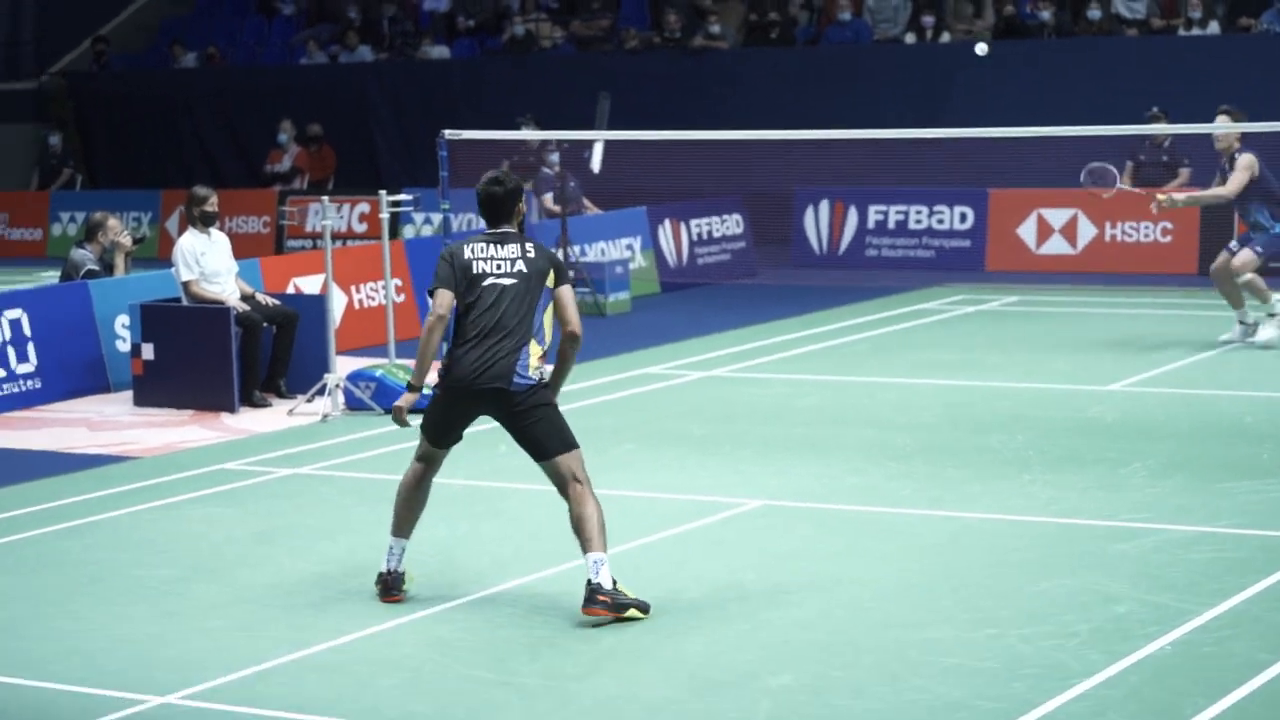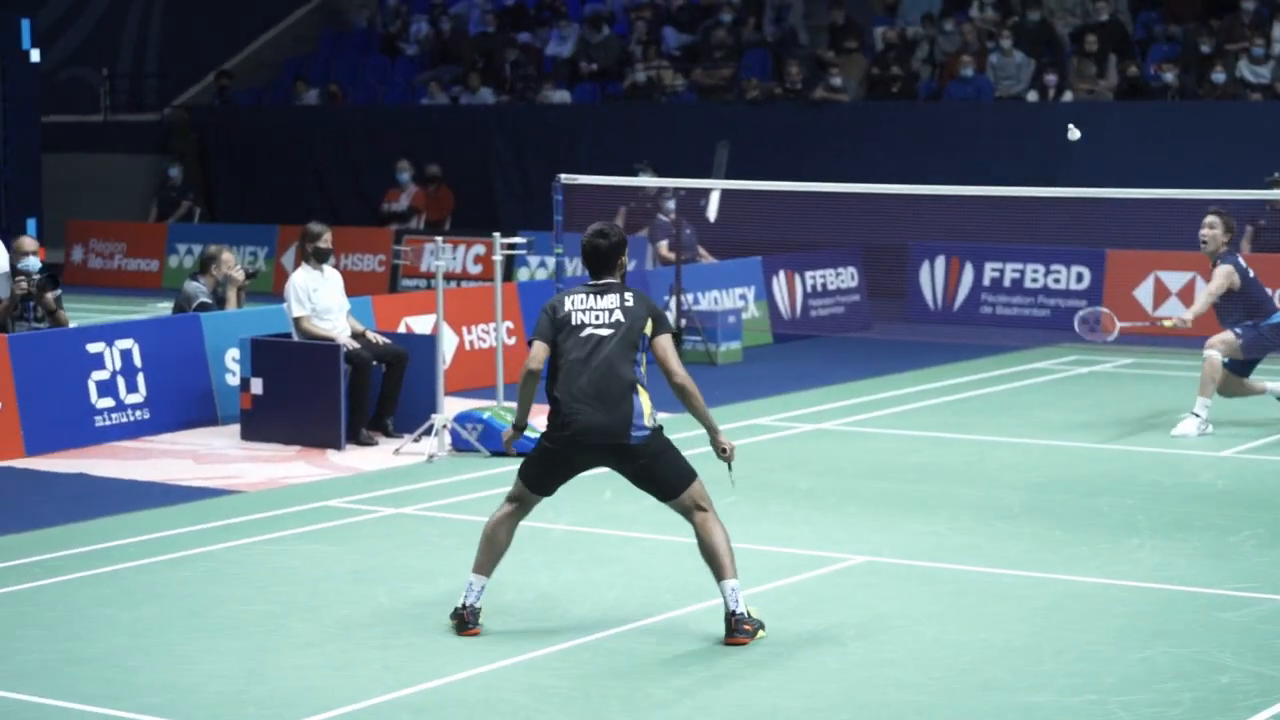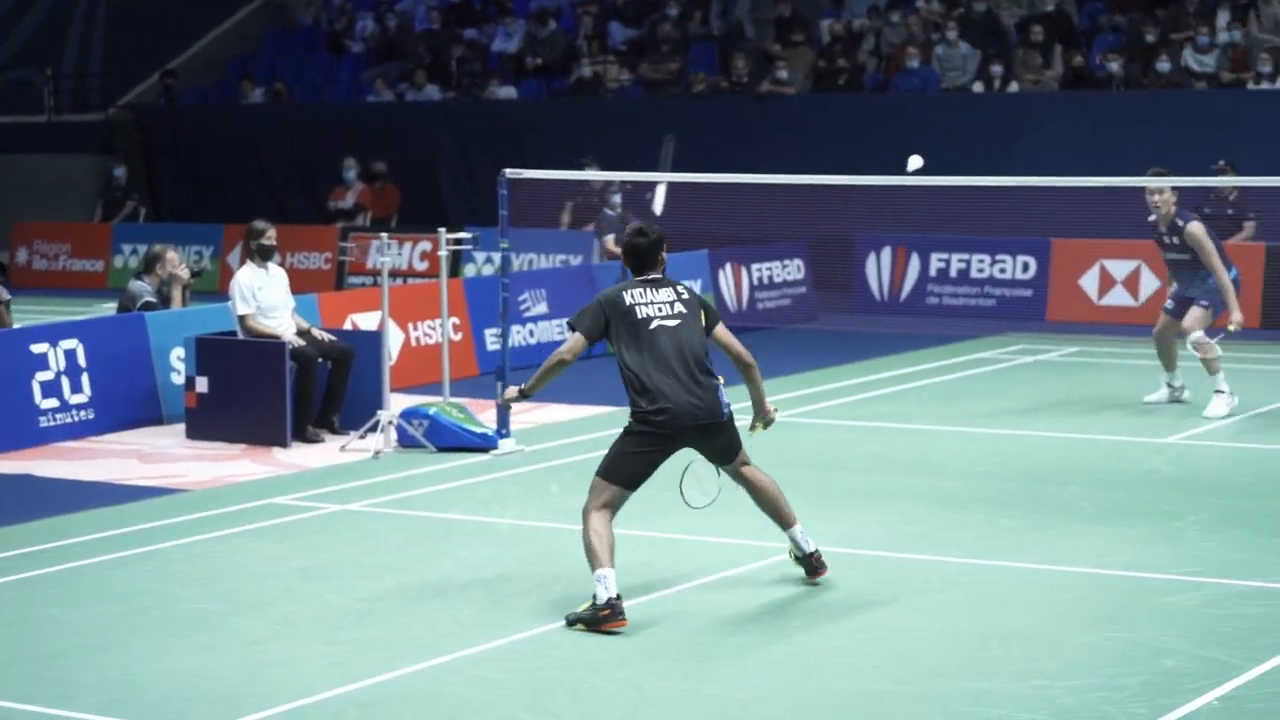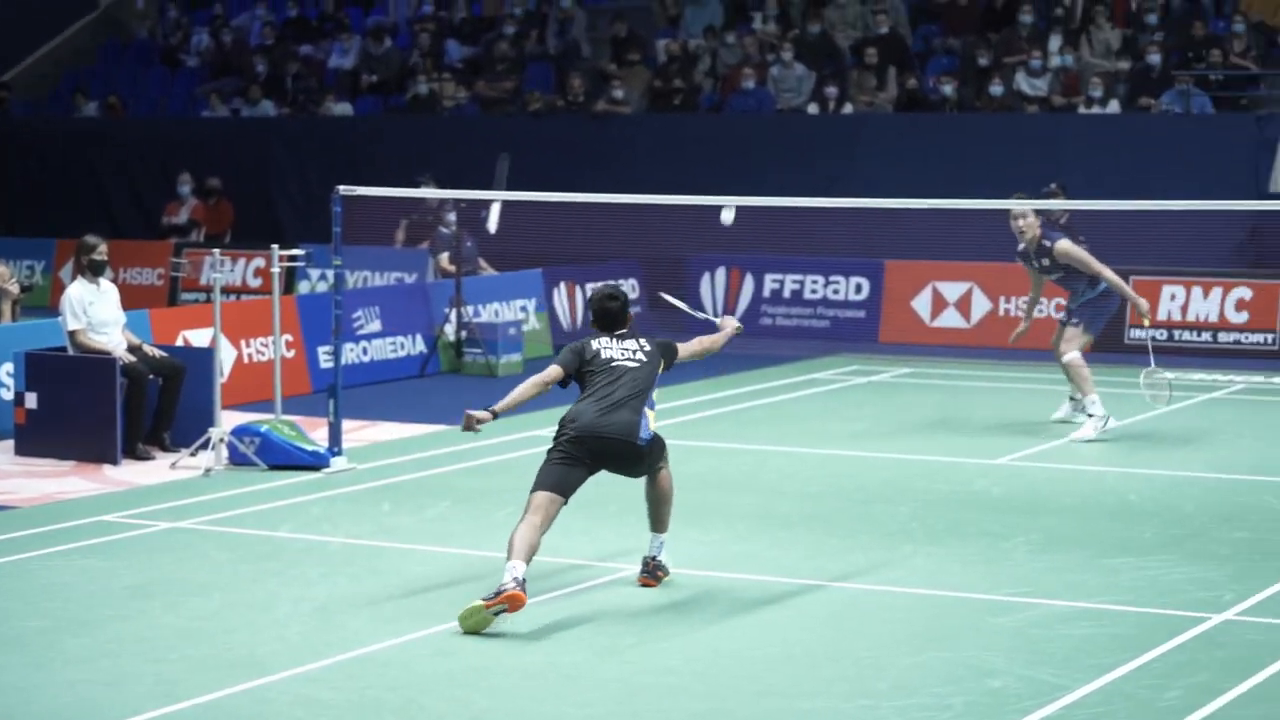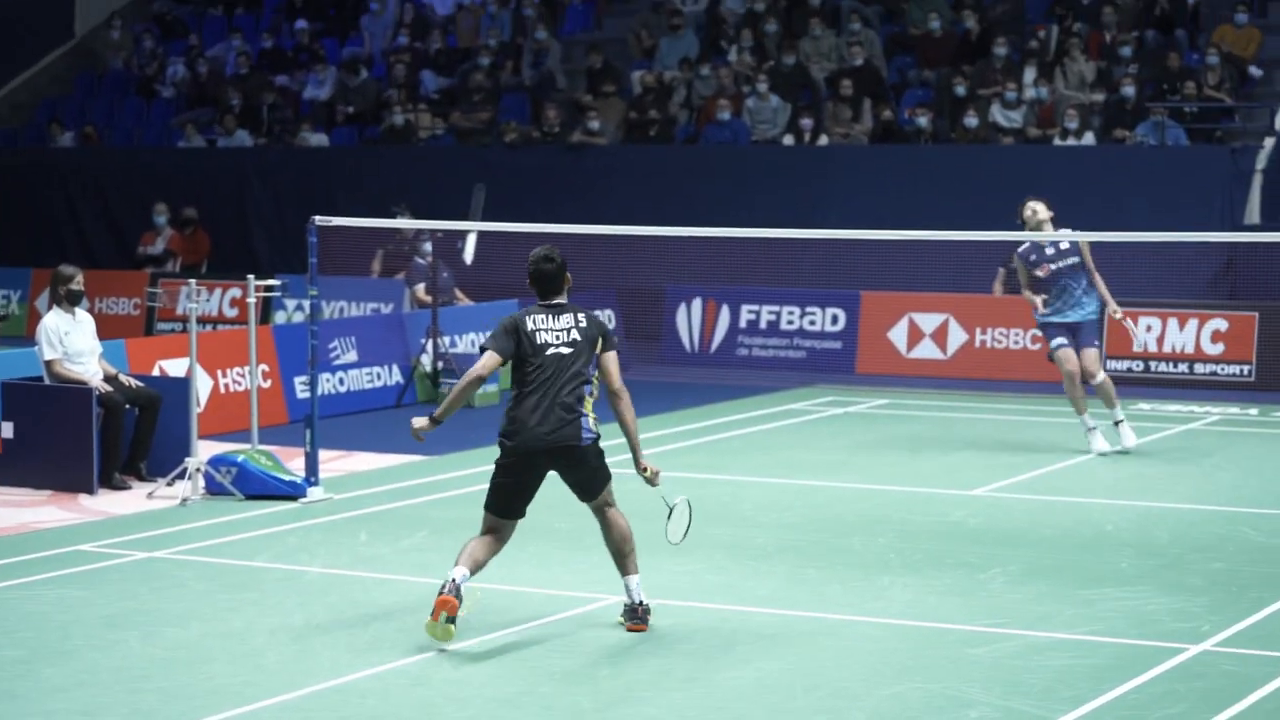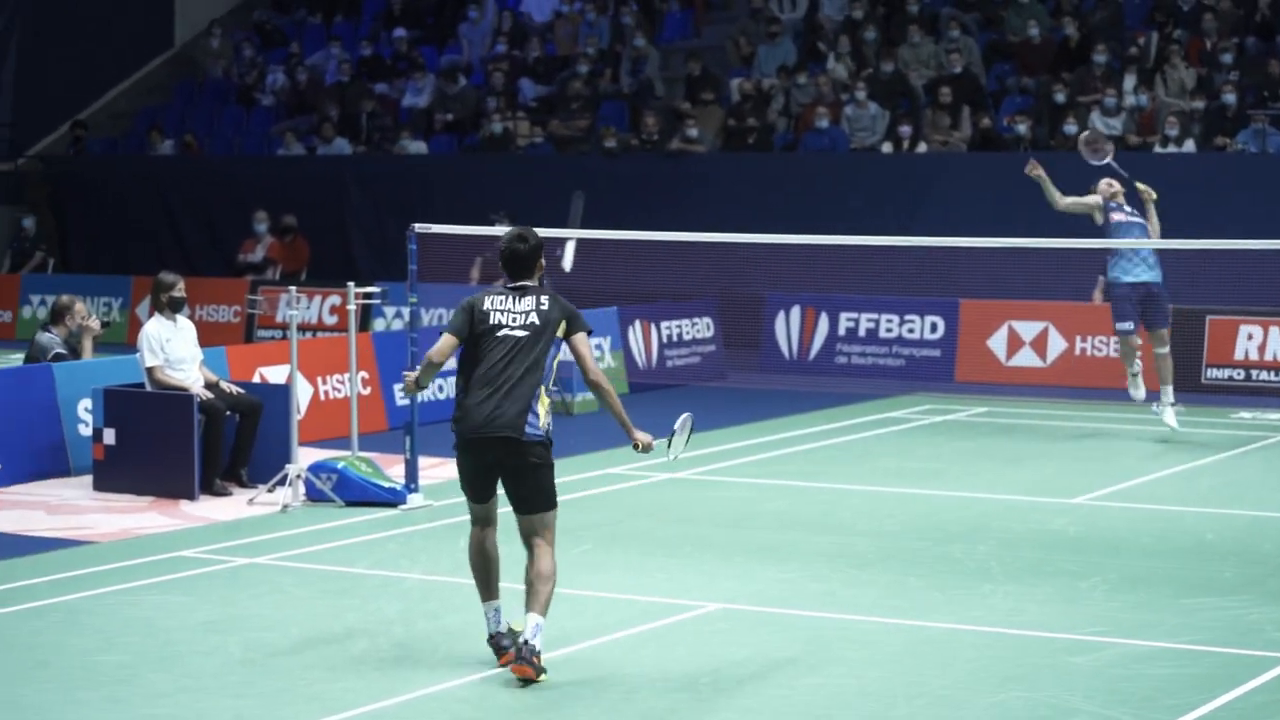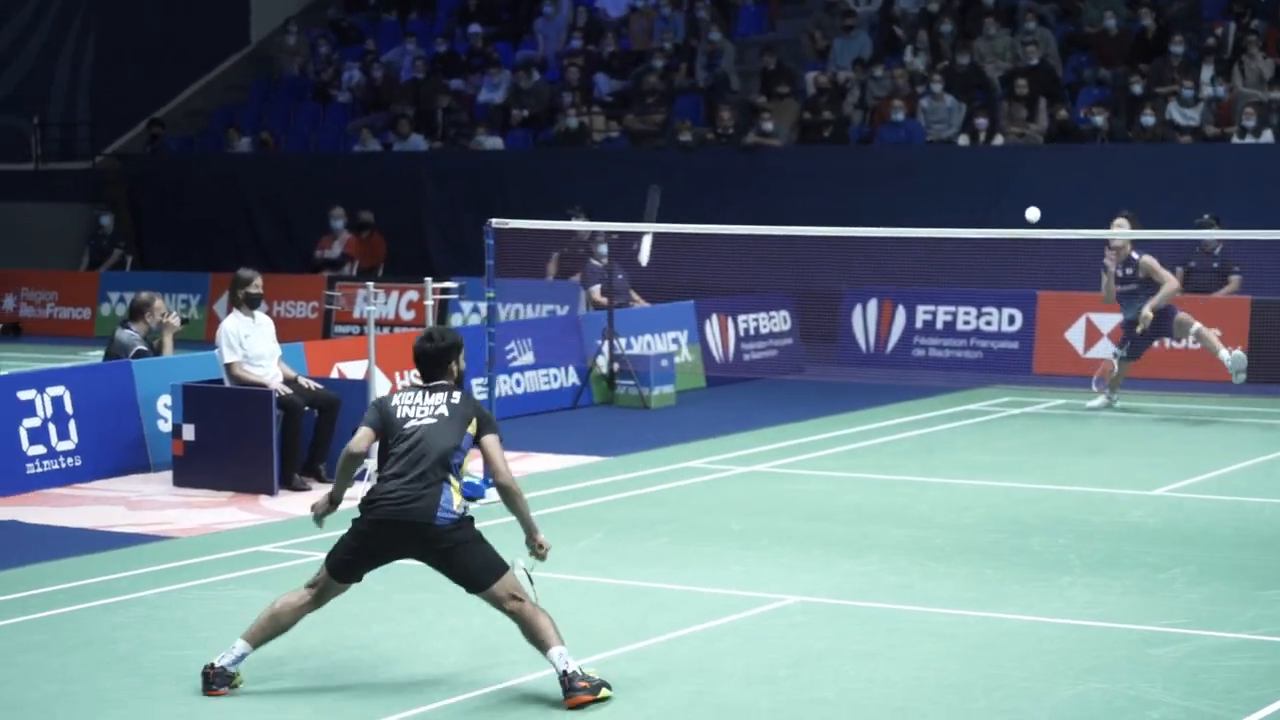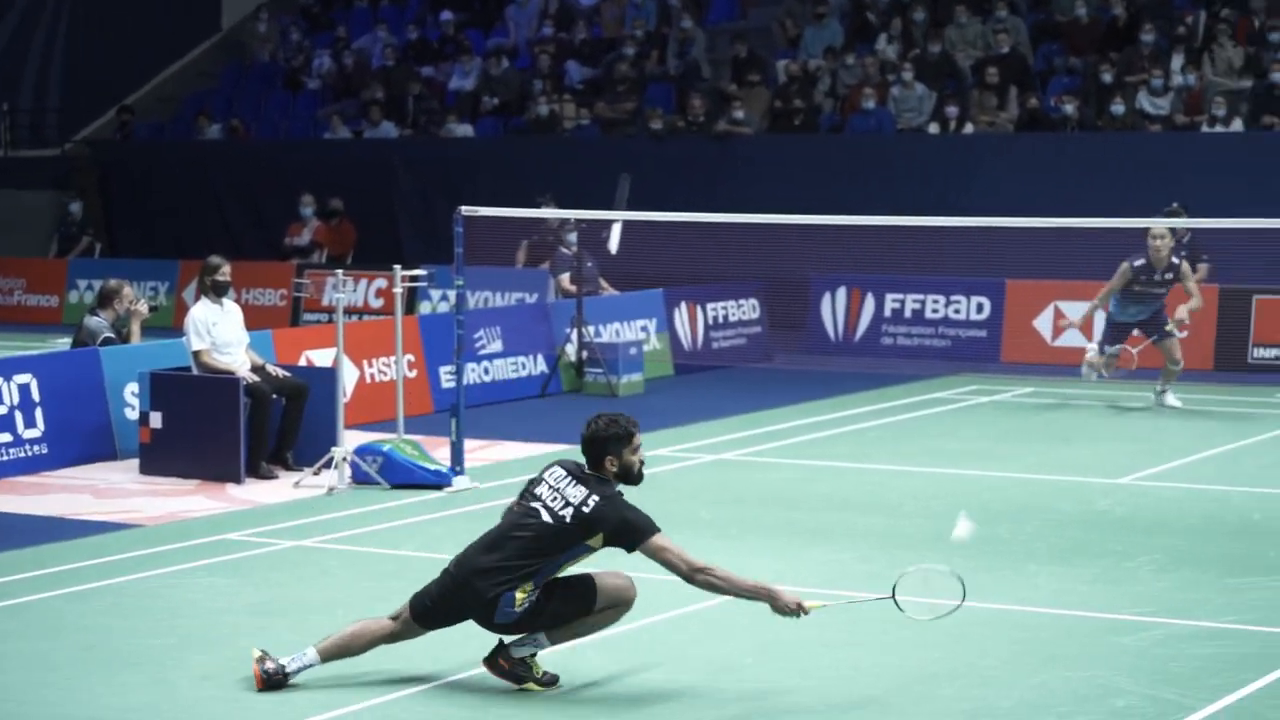
dt=0.4s
person 1, frame 1
left shoulder: (455, 254)
right shoulder: (546, 257)
left elbow: (439, 315)
right elbow: (572, 331)
left wrist: (414, 388)
right wrist: (552, 387)
left hip: (461, 379)
right hip: (520, 382)
left knee: (424, 464)
right knee: (576, 484)
left ankle: (392, 572)
right ankle: (601, 585)
person 1, frame 2
left shoulder: (557, 305)
right shoulder: (644, 306)
left elbow: (533, 367)
right elbow: (678, 377)
left wrist: (518, 425)
right wrist: (715, 434)
left hip: (569, 431)
right hip: (630, 431)
left knee: (515, 504)
right knee: (700, 511)
left ankle: (468, 608)
right ankle: (737, 616)
person 1, frame 3
left shoulder: (609, 301)
right shoulder: (691, 297)
left elbow: (565, 356)
right elbow: (744, 360)
left wrist: (523, 391)
right wrist: (761, 407)
left hip: (657, 419)
right hip: (710, 412)
left knee: (598, 509)
right knee: (743, 468)
left ankle: (607, 601)
right ankle: (806, 552)
person 1, frame 4
left shoulder: (582, 347)
right shoulder: (654, 347)
left elbow: (544, 379)
right elbow: (709, 345)
left wrist: (492, 413)
right wrist: (728, 328)
left hip: (579, 435)
right hip: (632, 440)
left knee: (533, 517)
right knee: (658, 463)
left ankle: (512, 585)
right ankle: (654, 560)
person 1, frame 5
left shoulder: (516, 324)
right shoulder: (594, 326)
left elbow: (478, 374)
right elbow: (617, 391)
left wrist: (434, 420)
right wrist: (639, 457)
left hip: (521, 442)
right hip: (575, 438)
left knee: (494, 536)
right knee: (606, 507)
left ankle: (452, 587)
right ankle: (635, 604)
person 1, frame 6
left shoulder: (477, 303)
right shoulder: (560, 309)
left elbow: (435, 358)
right elbow: (594, 377)
left wrist: (417, 382)
right wrist: (631, 430)
left hip: (472, 433)
right hip: (525, 434)
left knee: (483, 525)
right knee: (539, 541)
left ankle: (497, 633)
right ankle: (529, 645)
person 1, frame 7
left shoulder: (389, 402)
right shoulder: (471, 408)
left elbow: (354, 450)
right elbow: (503, 480)
left wrist: (333, 497)
right wrist: (533, 535)
left hip: (381, 517)
right hip: (439, 523)
left knee: (315, 593)
right knee: (516, 601)
left ankle: (225, 667)
right ankle: (571, 677)
person 1, frame 8
left shoulder: (557, 469)
right shoulder: (615, 510)
right elbow: (693, 571)
right wrist: (771, 595)
left hip: (465, 573)
right hip: (499, 600)
left knee: (400, 624)
right knee: (622, 592)
left ankle: (284, 665)
right ankle: (515, 653)
person 2, frame 1
left shoulder: (1246, 159)
right shoulder: (1226, 163)
left elbow: (1228, 193)
right elbow: (1213, 194)
left wrist: (1186, 196)
right wrist: (1177, 200)
right hip: (1259, 230)
left knee: (1239, 269)
right knee: (1217, 272)
right ankle: (1246, 323)
person 2, frame 2
left shoulder: (1225, 269)
right shoulder: (1227, 259)
left elbow: (1210, 293)
left wrist: (1190, 314)
right hip: (1254, 325)
left knee: (1212, 346)
right knee: (1225, 387)
left ankle: (1200, 417)
person 2, frame 3
left shoulder: (1190, 228)
right shoulder: (1154, 223)
left elbow: (1219, 269)
left wrist: (1234, 309)
right wrist: (1171, 286)
left hip: (1216, 283)
right hip: (1188, 286)
left knee: (1192, 326)
right knee: (1161, 333)
left ankle: (1224, 392)
right ankle: (1174, 387)
person 2, frame 4
left shoulder: (1059, 247)
right shoulder: (1025, 253)
left elbow: (1100, 270)
right elbow: (1037, 286)
left wrist: (1134, 298)
right wrist: (1026, 320)
left hip: (1100, 295)
right hip: (1083, 298)
left knee: (1067, 348)
right knee: (1061, 347)
left ankle: (1096, 415)
right ankle: (1076, 401)
person 2, frame 5
left shoulder: (1074, 240)
right shoulder: (1023, 253)
left elbow: (1092, 272)
right elbow: (1025, 290)
left wrist: (1109, 301)
right wrist: (1034, 299)
left hip: (1086, 316)
right hip: (1052, 321)
left knee: (1091, 370)
right knee: (1070, 370)
left ankle: (1119, 421)
right ankle: (1091, 429)
person 2, frame 6
left shoulder: (1137, 212)
right shoulder: (1100, 204)
left elbow: (1155, 238)
right elbow: (1061, 204)
left wrist: (1150, 203)
right wrist: (1044, 179)
left hip: (1152, 281)
right hip: (1122, 281)
left knee: (1162, 341)
right knee: (1130, 342)
left ankle: (1167, 401)
right ankle: (1134, 372)
person 2, frame 7
left shoulder: (1143, 261)
right shoulder: (1108, 264)
left elbow: (1173, 285)
right elbow: (1107, 298)
left wrist: (1148, 307)
right wrist: (1110, 273)
left hip: (1162, 313)
right hip: (1135, 323)
left knee: (1185, 322)
right knee: (1117, 368)
left ankle: (1229, 361)
right ankle: (1110, 395)
person 2, frame 8
left shoulder: (1180, 266)
right shoulder: (1133, 266)
left elbow: (1197, 299)
right elbow: (1107, 292)
left wrist: (1185, 308)
right wrist: (1083, 318)
left hip: (1152, 312)
right hip: (1121, 315)
left knee: (1175, 359)
right knee: (1102, 366)
left ankle: (1163, 390)
right ankle: (1093, 353)
person 3, frame 1
left shoulder: (221, 237)
right shoulder: (186, 244)
right elbow: (192, 290)
left wrist: (254, 293)
right wrist: (225, 299)
left hip: (236, 301)
right hip: (210, 307)
left knee: (288, 315)
right knee: (254, 321)
left ankle: (274, 379)
right ankle: (249, 390)
person 3, frame 2
left shoulder: (334, 274)
right shoulder: (299, 280)
right elbow: (303, 326)
left wrist: (365, 331)
right wrist: (335, 336)
left hip: (346, 338)
right hip: (320, 343)
left knee: (398, 354)
right knee: (363, 359)
left ankle: (382, 418)
right ankle: (357, 428)
person 3, frame 3
left shoulder: (279, 272)
right shoulder: (243, 278)
right elbow: (248, 324)
left wrist: (310, 328)
right wrist: (280, 334)
left hip: (291, 336)
right hip: (265, 341)
left knee: (344, 351)
right knee: (308, 355)
left ankle: (327, 415)
right ankle: (302, 425)
person 3, frame 4
left shoulder: (110, 287)
right shoulder: (74, 293)
right elbow: (78, 339)
left wrist: (142, 345)
right wrist: (111, 350)
left hip: (122, 352)
left knee: (175, 368)
right knee: (139, 372)
left ankle: (158, 433)
right ankle: (133, 442)
person 3, frame 5
left shoulder: (86, 317)
right shoulder: (50, 323)
right elbow: (55, 369)
left wrist: (118, 374)
right wrist: (87, 380)
left hip: (99, 381)
right hip: (72, 386)
left knee: (151, 398)
right knee: (115, 402)
left ankle: (134, 462)
right ankle: (109, 472)
person 3, frame 6
left shoulder: (187, 324)
right shoulder: (151, 330)
right elbow: (156, 376)
left wrist: (219, 381)
right wrist: (189, 387)
left hip: (199, 388)
right hip: (173, 393)
left knee: (252, 405)
right knee: (216, 409)
left ankle: (236, 469)
right ankle: (210, 478)
person 3, frame 7
left shoulder: (265, 320)
right shoulder: (230, 326)
right elbow: (235, 372)
left wrist: (297, 377)
right wrist: (267, 383)
left hip: (278, 384)
right hip: (252, 389)
left knee: (330, 400)
right knee: (295, 404)
left ankle: (314, 464)
right ankle: (289, 474)
person 3, frame 8
left shoulder: (234, 308)
right shoulder: (198, 314)
right elbow: (203, 360)
left wrist: (265, 365)
right wrist: (235, 370)
left hip: (246, 372)
left knee: (298, 388)
right knee: (262, 392)
left ankle: (282, 452)
right ankle: (256, 462)
